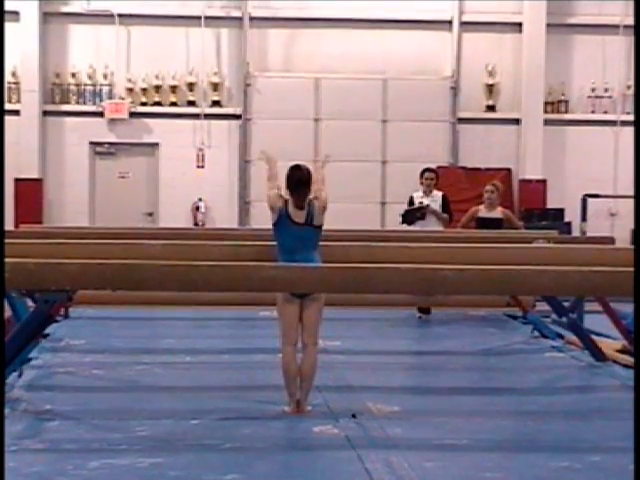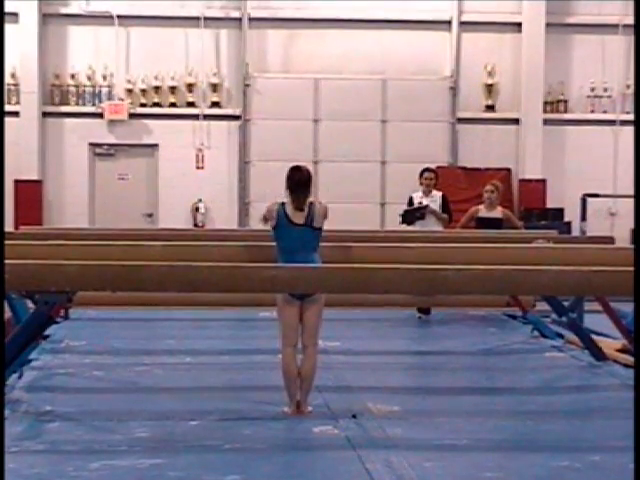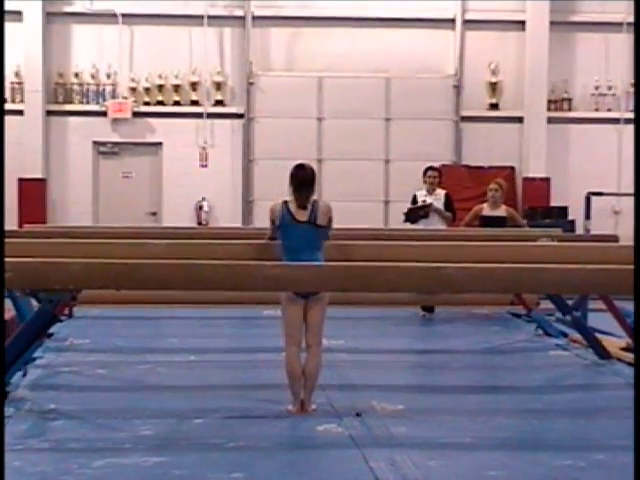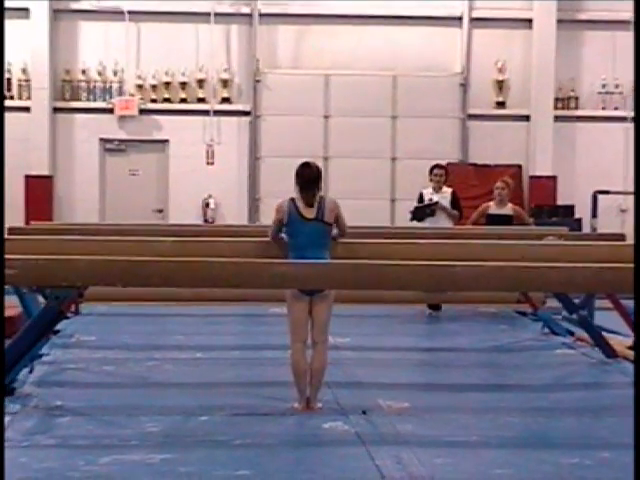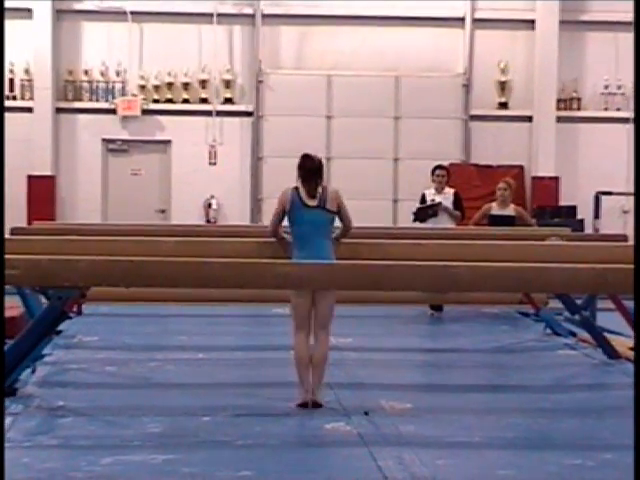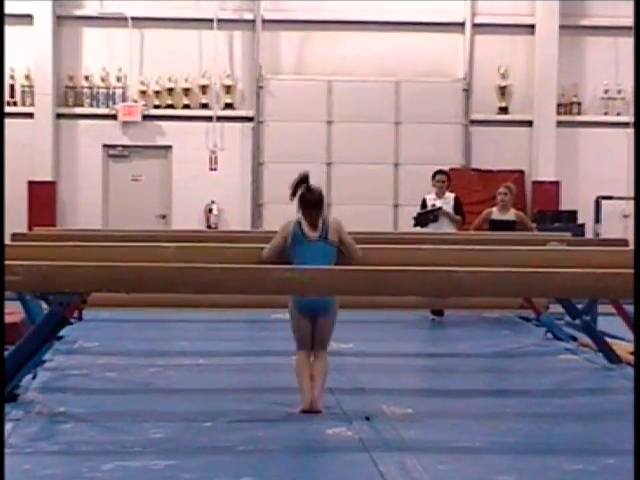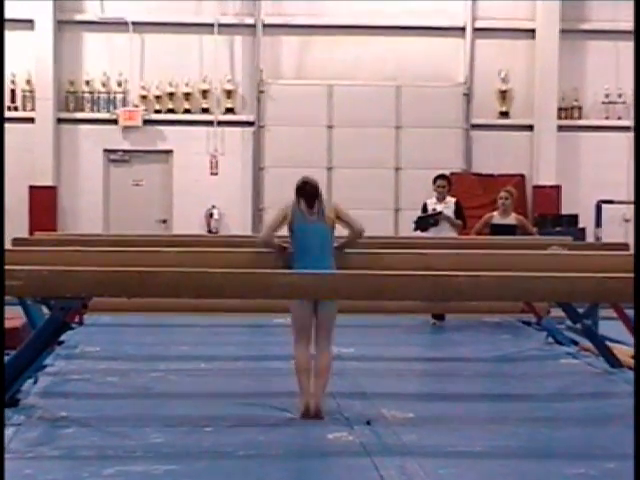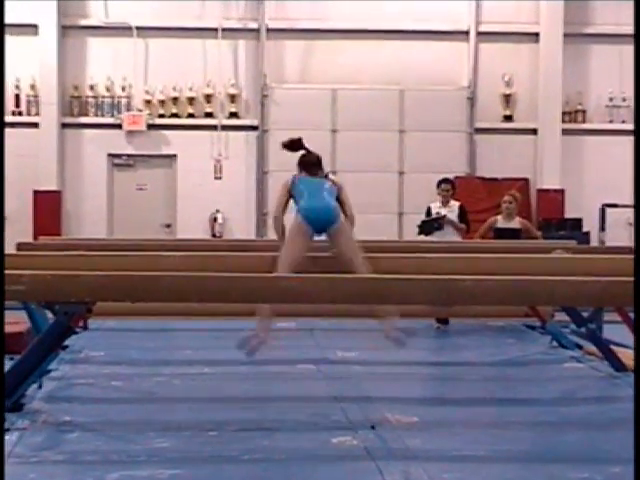
dt=0.2s
person 1, frame 1
left shoulder: (277, 206)
right shoulder: (319, 207)
left elbow: (273, 185)
right elbow: (319, 187)
left wrist: (271, 165)
right wrist: (319, 169)
left knee: (289, 345)
right knee: (310, 345)
left ankle: (292, 402)
right ankle: (303, 401)
person 1, frame 2
left shoulder: (275, 211)
right shoulder: (320, 210)
left knee: (288, 346)
right knee: (310, 346)
left ankle: (292, 403)
right ankle: (303, 402)
person 1, frame 3
left shoulder: (278, 210)
right shoulder: (323, 209)
left knee: (292, 345)
right knee: (314, 345)
left ankle: (296, 402)
right ankle: (307, 401)
person 1, frame 4
left shoulder: (285, 207)
right shoulder: (330, 205)
left elbow: (274, 236)
right elbow: (343, 231)
left knee: (298, 343)
right knee: (320, 342)
left ankle: (302, 399)
right ankle: (313, 399)
person 1, frame 5
left shoulder: (288, 195)
right shoulder: (333, 195)
left elbow: (273, 231)
right elbow: (348, 227)
left knee: (301, 334)
right knee: (322, 335)
left ankle: (305, 392)
right ankle: (315, 392)
person 1, frame 6
left shoulder: (291, 226)
right shoulder: (334, 225)
left elbow: (267, 257)
right elbow: (355, 256)
left hip: (301, 297)
right hip: (326, 298)
left knee: (303, 350)
right knee: (320, 350)
left ankle: (307, 398)
right ankle: (317, 398)
person 1, frame 7
left shoulder: (290, 210)
right shoulder: (331, 210)
left elbow: (265, 237)
right elbow: (358, 230)
left wrist: (283, 248)
left knee: (301, 343)
right knee: (324, 346)
left ankle: (306, 400)
right ankle: (318, 401)
person 1, frame 8
left shoulder: (294, 180)
right shoulder: (334, 182)
left elbow: (278, 214)
right elbow: (350, 215)
left wrist: (282, 240)
right wrist: (347, 240)
left hip: (307, 217)
right hip: (330, 214)
left knee: (283, 274)
right knee: (362, 272)
left ankle: (262, 331)
right ankle: (388, 324)
person 2, frame 1
left shoulder: (441, 196)
right shoulder: (413, 197)
left elbow: (448, 219)
right elbow: (408, 220)
left wrist: (434, 211)
right wrist: (417, 214)
left ankle: (424, 307)
right ankle: (422, 307)
person 2, frame 2
left shoulder: (441, 197)
right shoulder: (413, 198)
left elbow: (448, 219)
right elbow: (407, 221)
left wrist: (433, 211)
right wrist: (416, 214)
left ankle: (424, 307)
right ankle: (422, 307)
person 2, frame 3
left shoulder: (445, 195)
right shoulder: (417, 196)
left elbow: (452, 217)
right elbow: (411, 219)
left wrist: (437, 210)
right wrist: (420, 212)
left ankle: (429, 306)
right ankle: (426, 306)
person 2, frame 4
left shoulder: (451, 193)
right shoulder: (423, 194)
left elbow: (458, 216)
right elbow: (417, 217)
left wrist: (444, 208)
right wrist: (427, 211)
left ankle: (435, 304)
right ankle: (433, 304)
person 2, frame 5
left shoulder: (454, 194)
right shoulder: (426, 195)
left elbow: (461, 216)
right elbow: (420, 218)
left wrist: (446, 209)
right wrist: (430, 211)
left ankle: (437, 305)
right ankle: (435, 305)
person 2, frame 6
left shoulder: (454, 198)
right shoulder: (426, 199)
left elbow: (461, 221)
right elbow: (421, 223)
left wrist: (446, 214)
right wrist: (429, 216)
left ankle: (438, 309)
right ankle: (436, 310)
person 2, frame 7
left shoulder: (455, 203)
right shoulder: (427, 204)
left elbow: (462, 225)
right elbow: (421, 227)
left wrist: (447, 218)
right wrist: (430, 221)
left ankle: (439, 314)
right ankle: (437, 314)
person 2, frame 8
left shoulder: (459, 207)
right shoulder: (431, 208)
left elbow: (466, 229)
left wrist: (451, 222)
left ankle: (443, 318)
right ankle: (440, 318)
